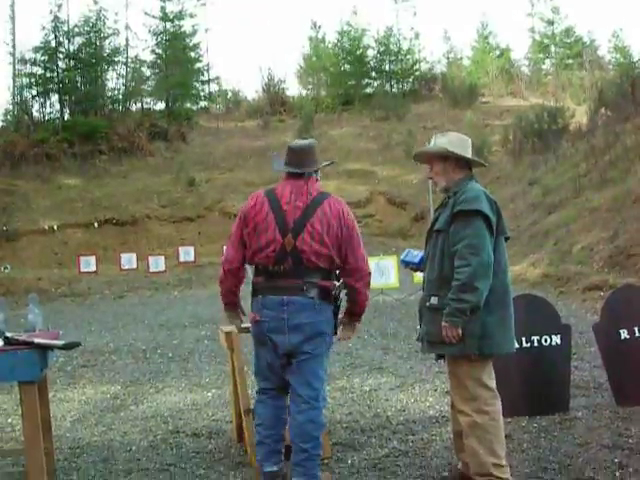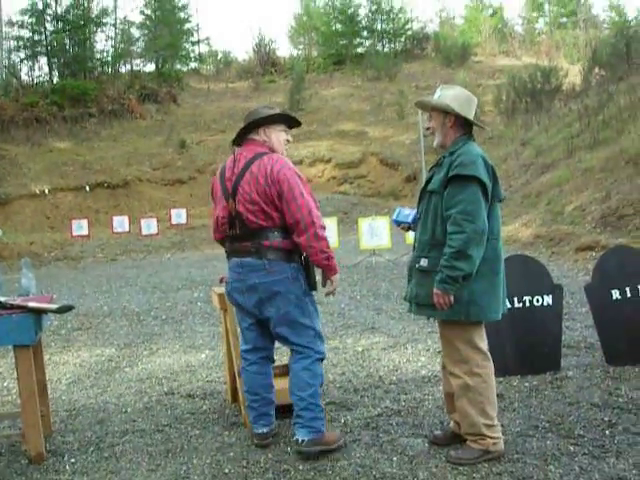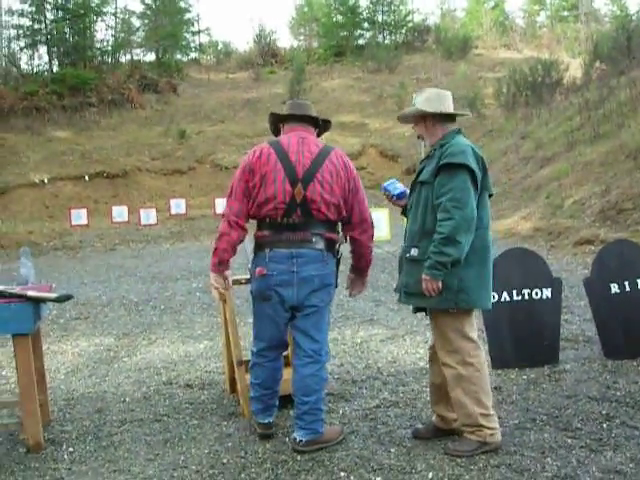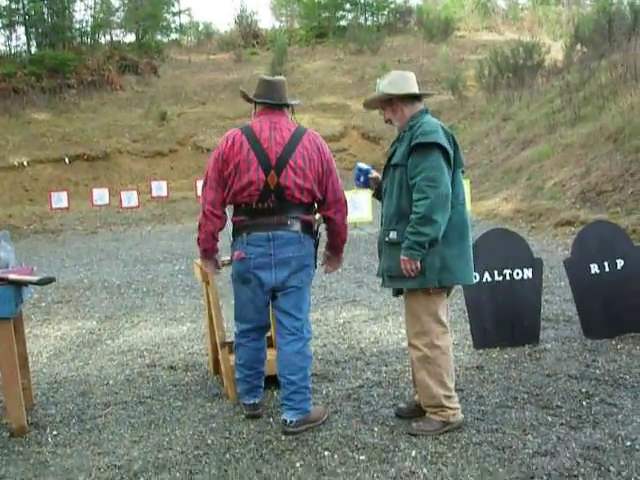
dt=1s
person 1, frame 1
left shoulder: (470, 200)
right shoulder: (460, 200)
left elbow: (475, 265)
left wrist: (456, 315)
right wrist: (427, 264)
left hip: (469, 324)
right hip: (461, 322)
left knee: (477, 401)
right knee: (463, 400)
person 1, frame 2
left shoulder: (466, 162)
right shoulder: (456, 159)
left elbow: (468, 230)
left wrist: (447, 281)
right wrist: (419, 224)
left hip: (460, 286)
right hip: (452, 282)
left knee: (468, 361)
right knee: (455, 359)
left ankle: (485, 438)
right ankle: (462, 424)
person 1, frame 3
left shoulder: (456, 155)
right shoulder: (446, 154)
left elbow: (457, 220)
left wrist: (435, 268)
right wrist: (409, 206)
left hip: (450, 276)
right hip: (443, 275)
left knee: (460, 353)
right knee: (442, 351)
left ankle: (482, 430)
right ankle: (448, 418)
person 1, frame 4
left shoulder: (427, 134)
right shoulder: (415, 134)
left elbow: (433, 197)
left wrist: (413, 248)
right wrist: (382, 187)
left hip: (427, 256)
right hip: (419, 254)
left knee: (428, 334)
right knee: (419, 331)
left ankle: (444, 410)
right ankle: (427, 398)
person 2, frame 1
left shoulder: (256, 203)
right shoulder: (335, 208)
left elbow: (232, 262)
right elbow: (357, 269)
left wrist: (230, 302)
right wrist: (353, 314)
left hip: (266, 308)
right hip: (313, 310)
left knee: (269, 390)
right knee: (308, 396)
person 2, frame 2
left shoulder: (224, 173)
right shoulder: (276, 165)
left elbow: (220, 231)
right elbow: (307, 222)
right wrist: (328, 266)
left hip: (239, 273)
right hip: (277, 271)
left knee: (254, 352)
right knee: (307, 350)
left ankle: (262, 427)
right ankle: (309, 432)
person 2, frame 3
left shoulder: (259, 156)
right shoulder: (338, 160)
left elbow: (233, 217)
right elbow: (361, 223)
left wrist: (219, 264)
right wrist: (360, 269)
left hip: (271, 262)
right hip: (317, 263)
left knee: (266, 346)
right knee: (311, 351)
left ankle: (264, 418)
right ankle: (308, 431)
person 2, frame 4
left shoulder: (232, 142)
right shoulder: (312, 142)
left elbow: (211, 204)
right elbow: (335, 203)
left wrist: (207, 250)
right wrist: (335, 248)
left hip: (249, 245)
right hip: (296, 245)
left knee: (249, 329)
right knee: (294, 331)
left ankle: (250, 399)
right ankle: (296, 412)
